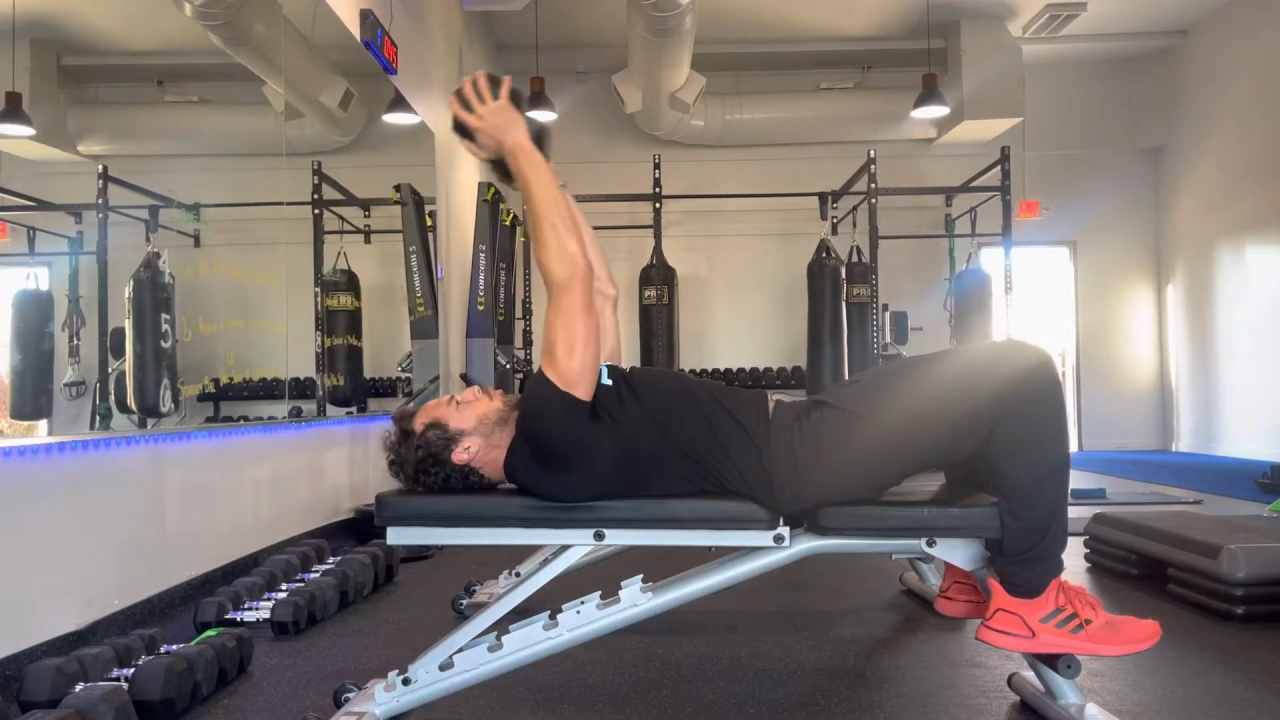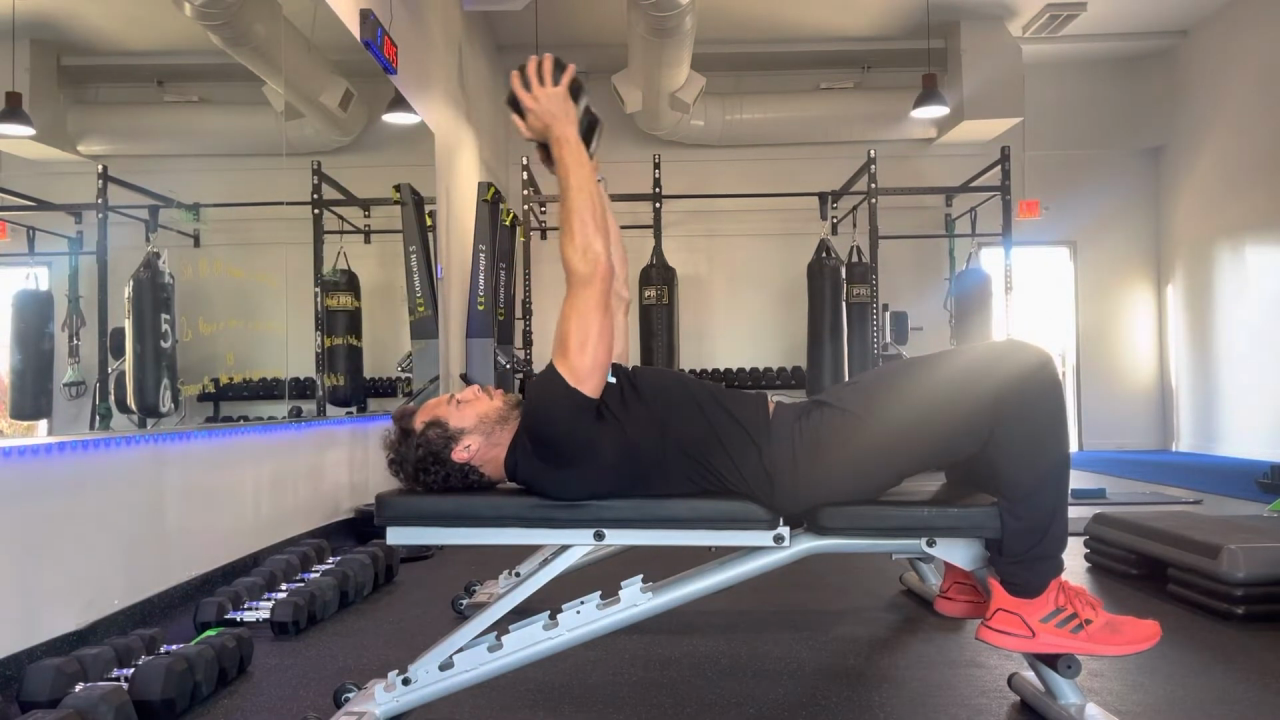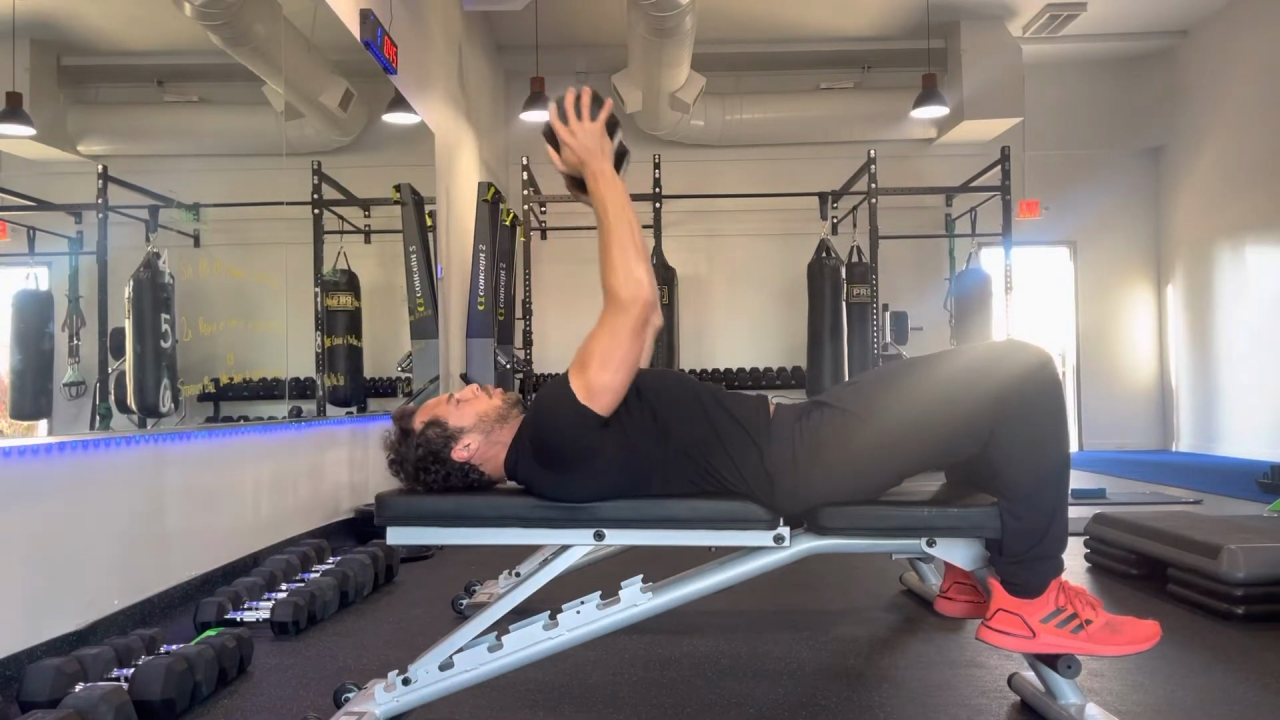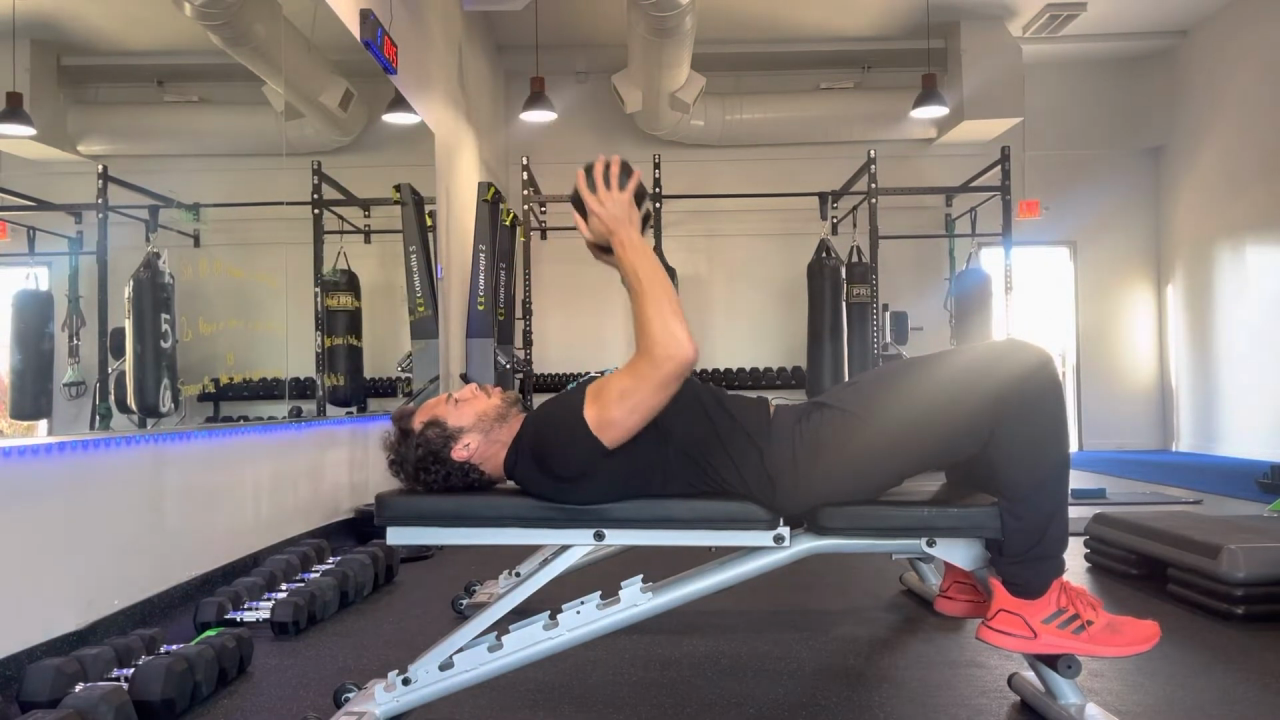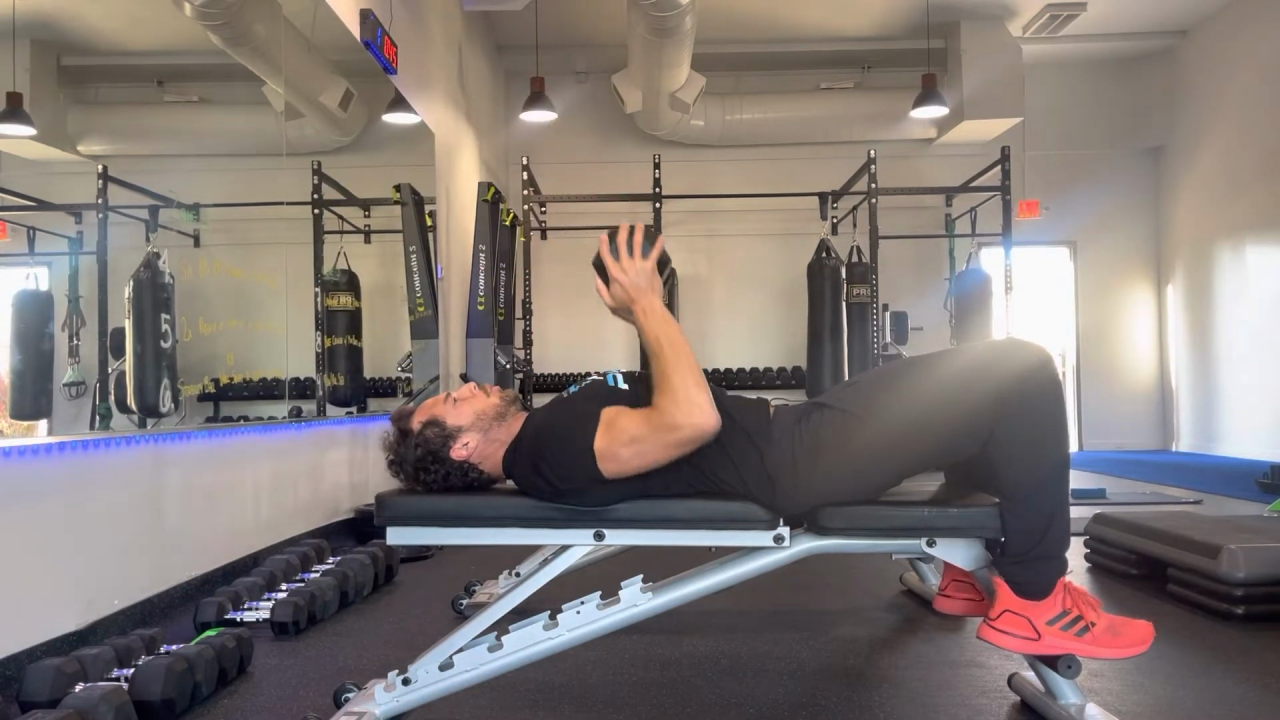
dt=0.2s
person 1, frame 1
left shoulder: (557, 424)
right shoulder: (549, 442)
left elbow: (595, 289)
right elbow: (570, 276)
left wrist: (526, 158)
right wrist: (516, 148)
left hip: (800, 429)
right hip: (801, 459)
left knee: (990, 381)
right knee: (1022, 376)
left ankle: (979, 566)
right ankle: (1028, 599)
person 1, frame 2
left shoulder: (551, 426)
right shoulder: (550, 438)
left elbow: (607, 287)
right elbow: (593, 275)
left wrist: (562, 153)
right wrist: (564, 138)
left hip: (798, 431)
right hip: (799, 461)
left knee: (987, 386)
right knee: (1023, 375)
left ankle: (978, 571)
right ankle: (1028, 600)
person 1, frame 3
left shoulder: (554, 424)
right shoulder: (554, 441)
left elbow: (629, 316)
right elbow: (638, 300)
left wrist: (596, 187)
right wrist: (596, 169)
left hip: (796, 432)
right hip: (799, 460)
left knee: (990, 380)
right knee: (1023, 376)
left ankle: (977, 571)
right ankle: (1028, 601)
person 1, frame 4
left shoulder: (556, 424)
right shoulder: (553, 449)
left elbow: (659, 359)
right elbow: (675, 352)
left wrist: (619, 254)
right wrist: (625, 236)
left hip: (796, 430)
right hip: (800, 460)
left knee: (989, 378)
right knee: (1022, 373)
left ankle: (976, 571)
right ankle: (1030, 601)
person 1, frame 5
left shoulder: (555, 425)
right shoulder: (550, 451)
right elbow: (696, 419)
left wrist: (641, 308)
right wrist: (646, 304)
left hip: (795, 429)
right hip: (800, 460)
left knee: (993, 381)
right knee: (1022, 372)
left ankle: (970, 570)
right ankle: (1032, 601)
